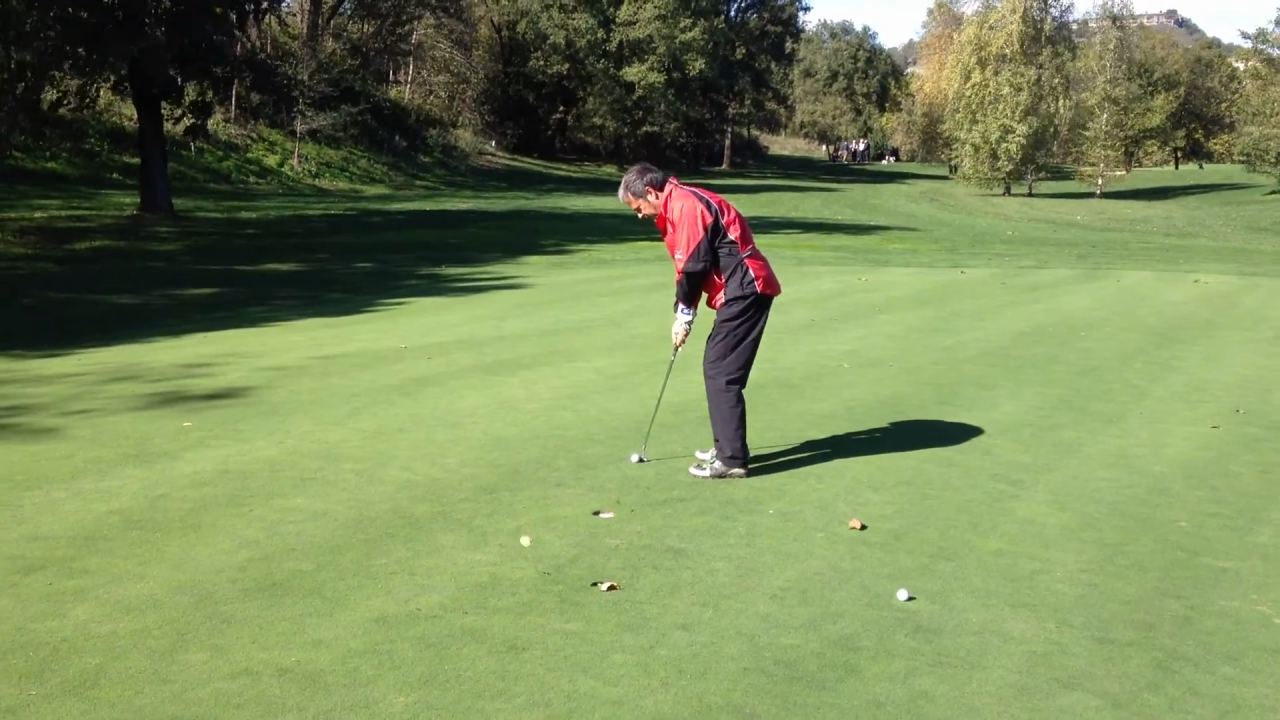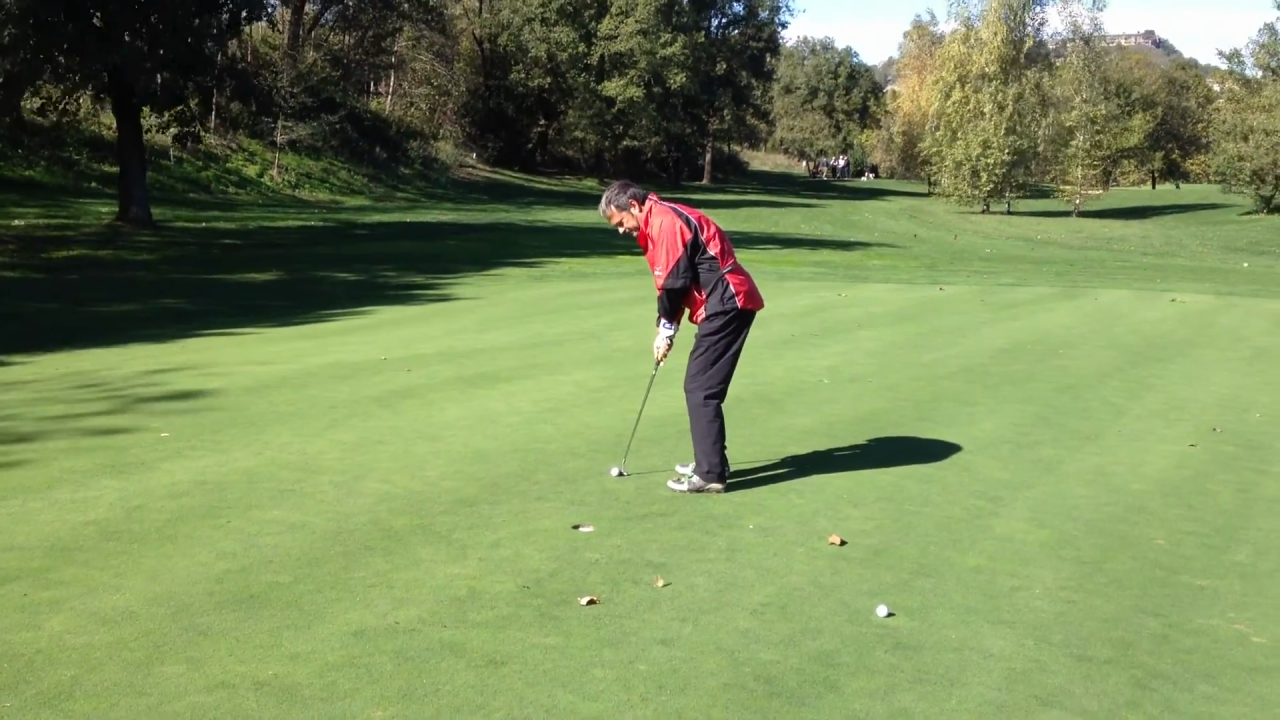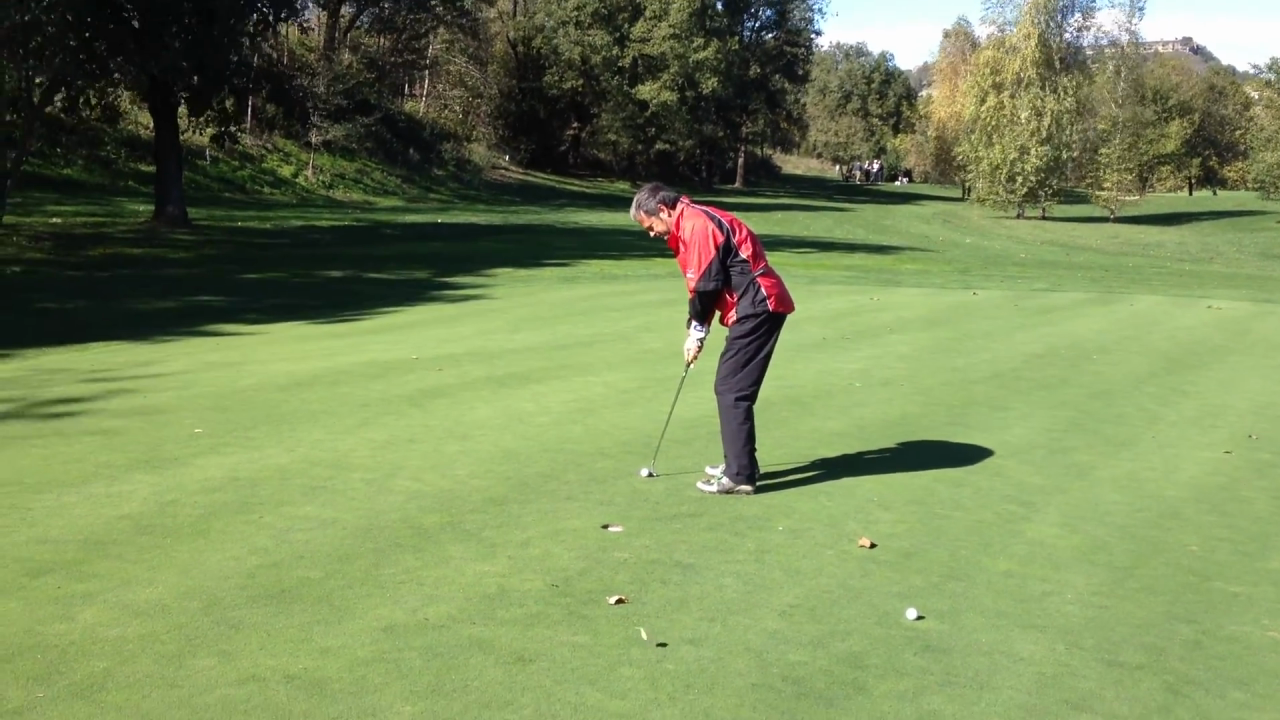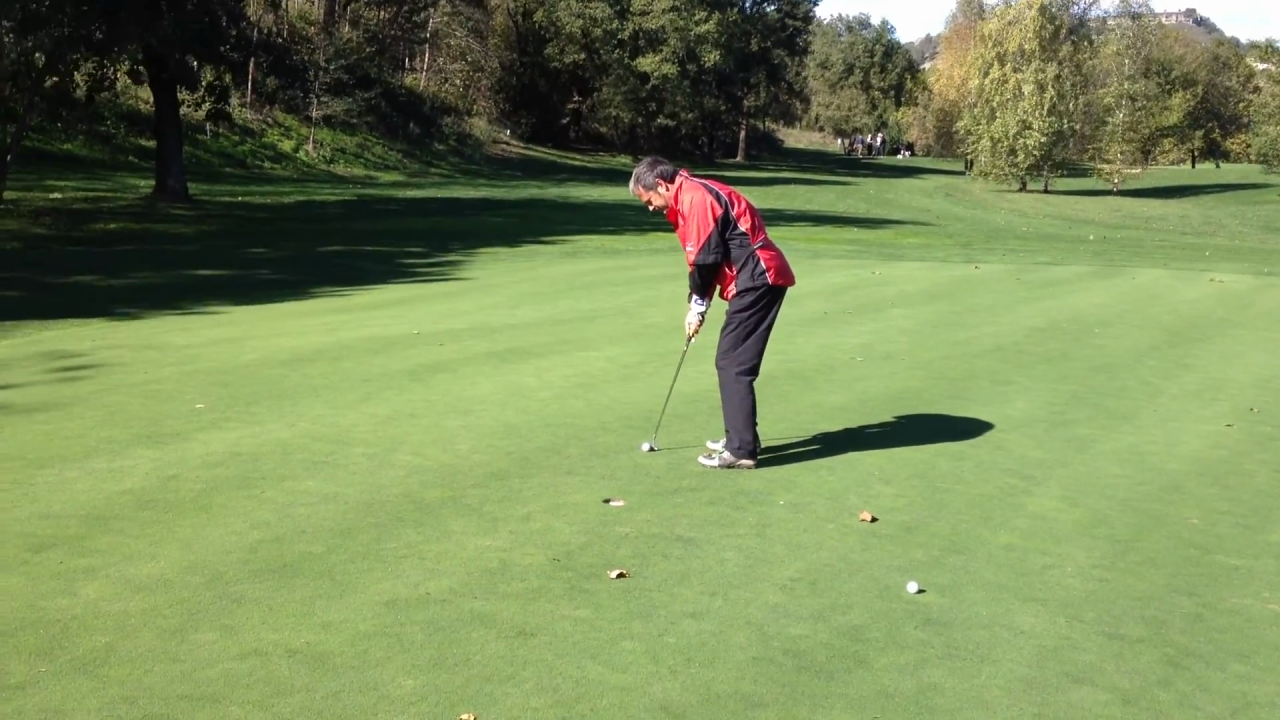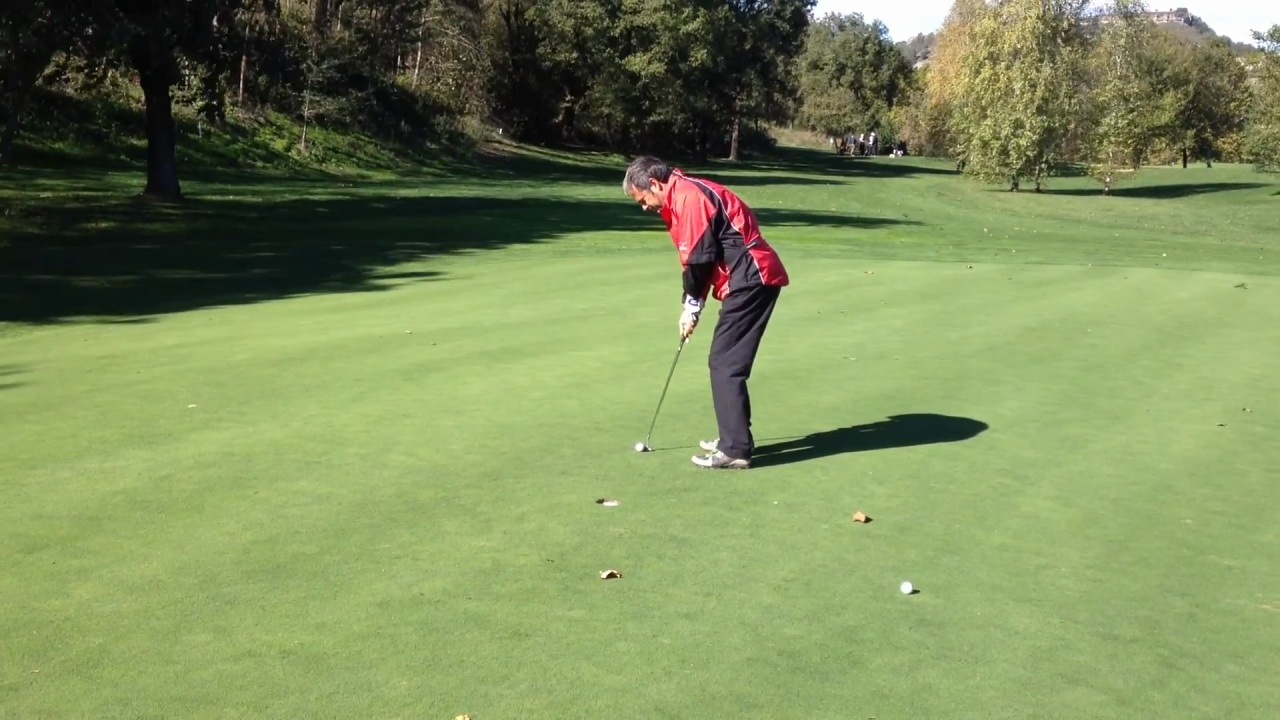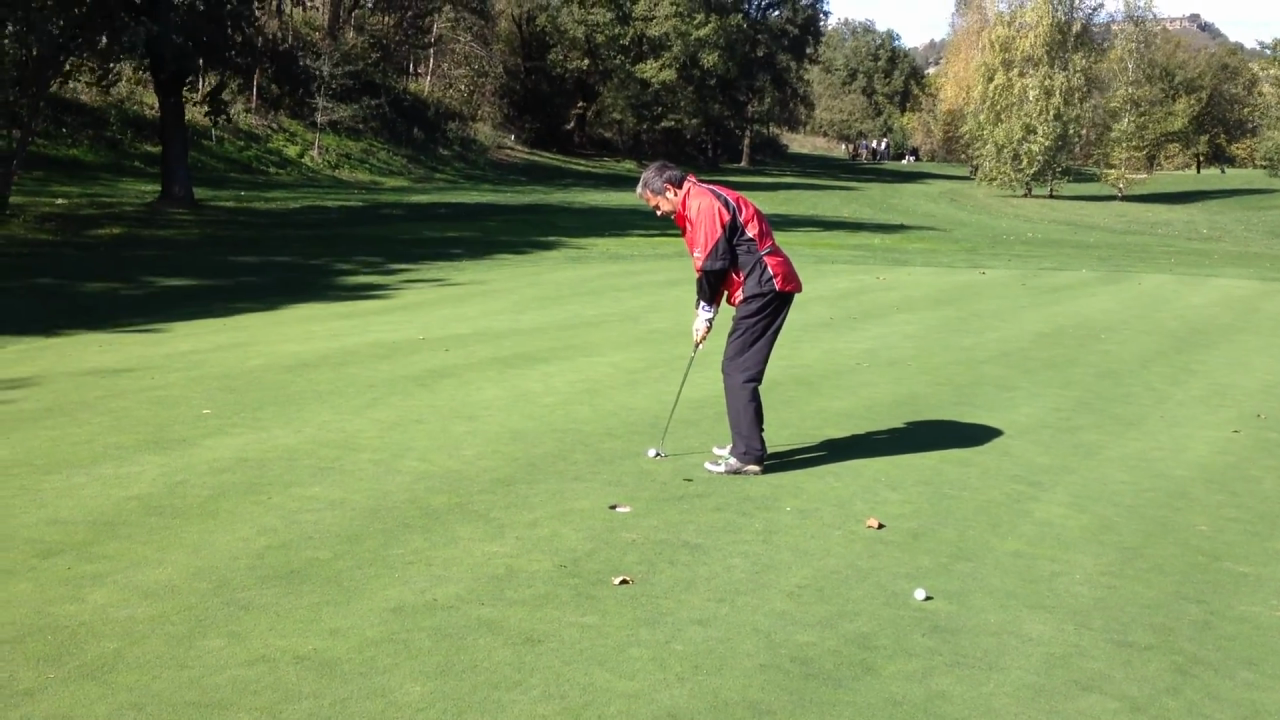
dt=0.5s
person 1, frame 1
left shoulder: (685, 205)
right shoulder: (677, 206)
left elbow: (694, 265)
right elbow: (688, 265)
left wrist: (685, 312)
right wrist: (682, 312)
left hip: (745, 289)
right hip: (741, 289)
left knee: (720, 371)
right knee: (718, 367)
left ankle: (732, 459)
right ankle: (729, 446)
person 1, frame 2
left shoulder: (664, 221)
right shoulder: (659, 221)
left elbow: (674, 281)
right elbow: (672, 280)
left wrist: (666, 329)
right wrist: (666, 328)
left hip: (727, 303)
right hip: (727, 302)
left knee: (700, 386)
right knee: (702, 384)
left ankle: (710, 474)
right ankle: (710, 461)
person 1, frame 3
left shoulder: (696, 224)
right shoulder: (690, 224)
left elbow: (706, 284)
right elbow: (702, 283)
left wrist: (696, 331)
right wrist: (696, 330)
left hip: (757, 307)
right hip: (757, 306)
left knee: (730, 389)
right knee: (733, 387)
left ankle: (739, 475)
right ankle: (740, 464)
person 1, frame 4
left shoulder: (695, 197)
right shoulder: (690, 197)
left elbow: (705, 258)
right elbow: (704, 256)
left wrist: (697, 305)
right wrist: (698, 304)
left hip: (758, 280)
right hip: (758, 279)
left knee: (732, 363)
right knee: (734, 361)
left ankle: (741, 449)
right ankle: (742, 438)
person 1, frame 5
left shoulder: (688, 196)
right shoulder: (683, 196)
left elbow: (699, 257)
right elbow: (698, 257)
left wrist: (691, 305)
right wrist: (691, 305)
left hip: (751, 279)
right hip: (752, 279)
left knee: (724, 362)
right knee: (727, 360)
left ankle: (735, 448)
right ankle: (735, 437)
person 1, frame 6
left shoulder: (703, 203)
right shoulder: (697, 203)
left elbow: (713, 264)
right elbow: (710, 263)
left wrist: (705, 312)
right wrist: (705, 311)
left hip: (765, 286)
right hip: (765, 285)
left knee: (737, 369)
right knee: (741, 366)
left ankle: (747, 455)
right ankle: (747, 444)
